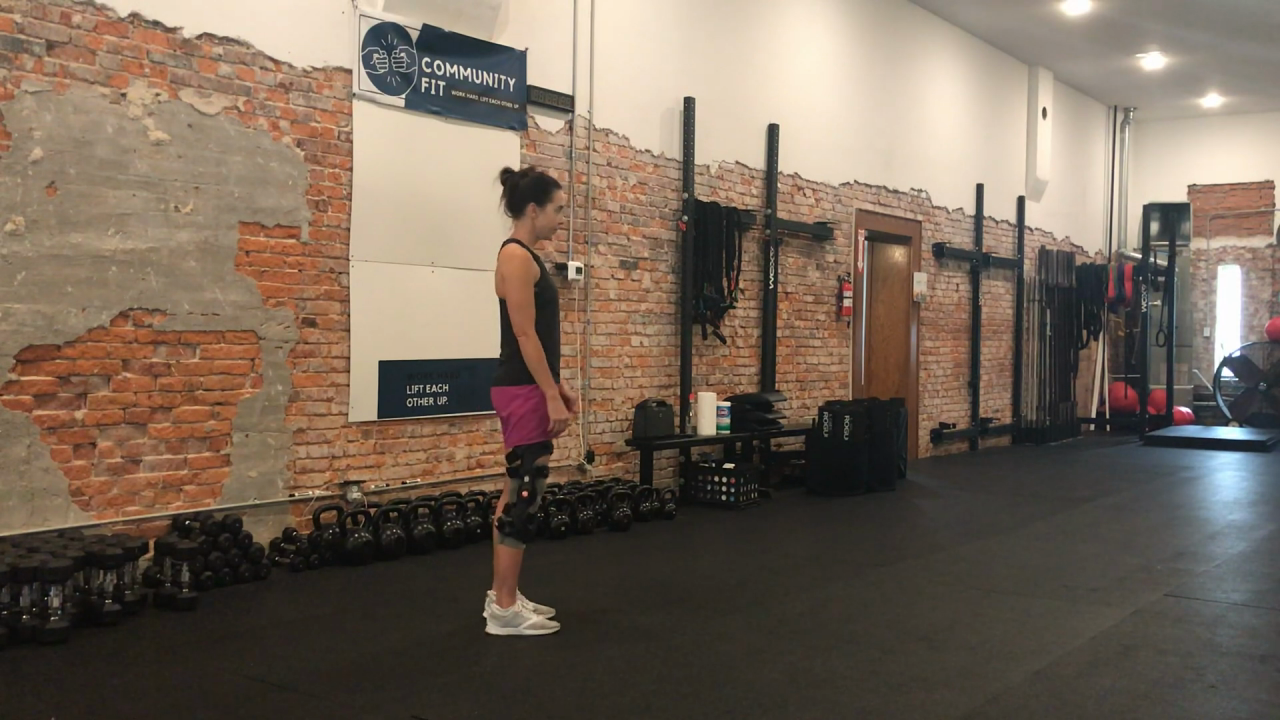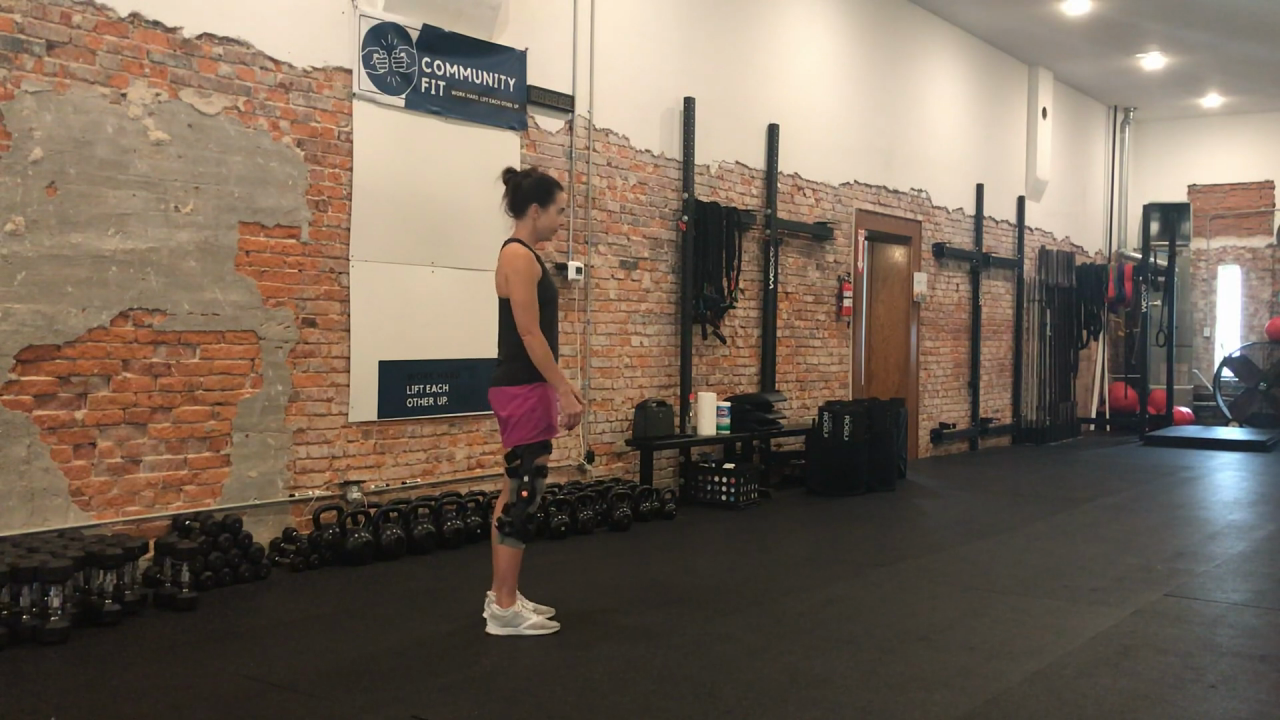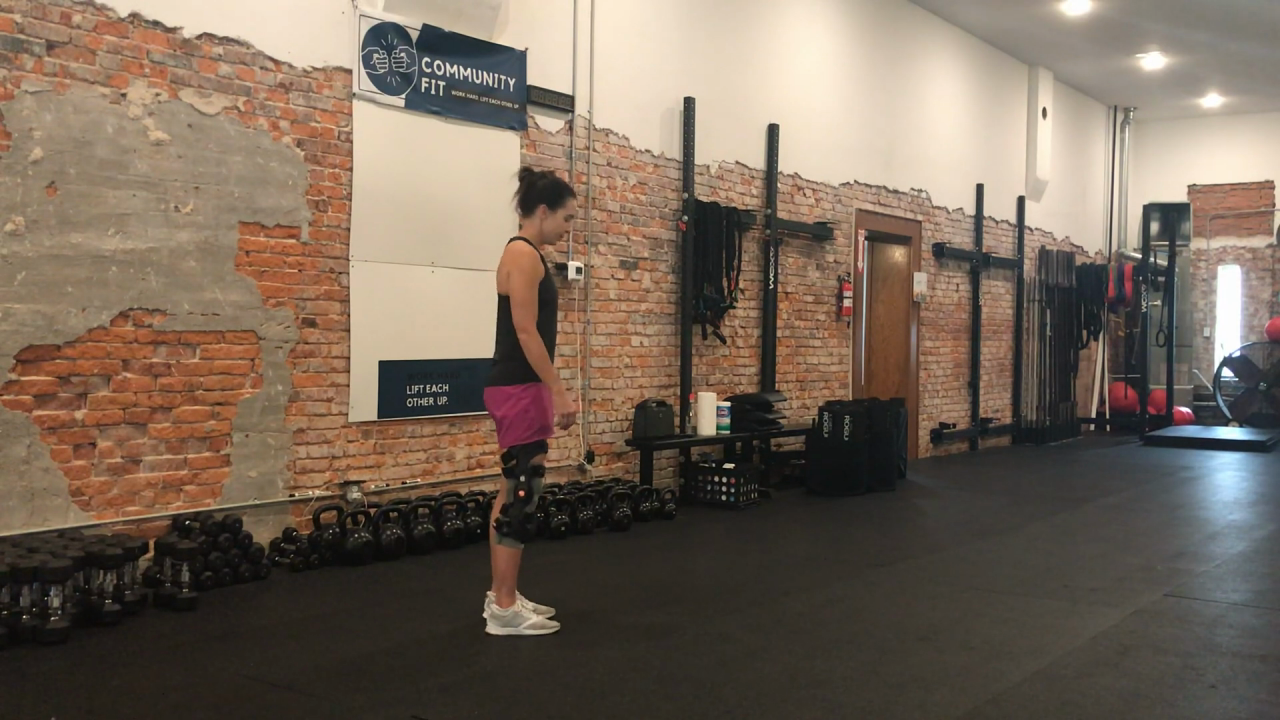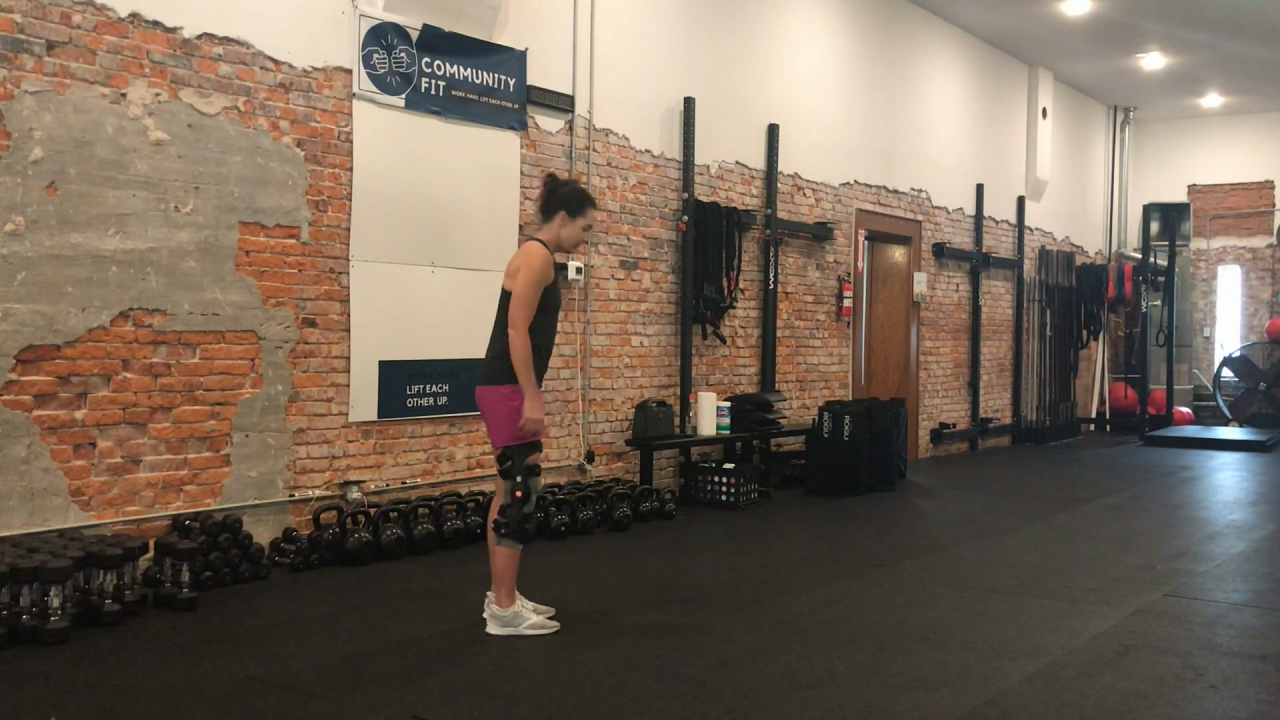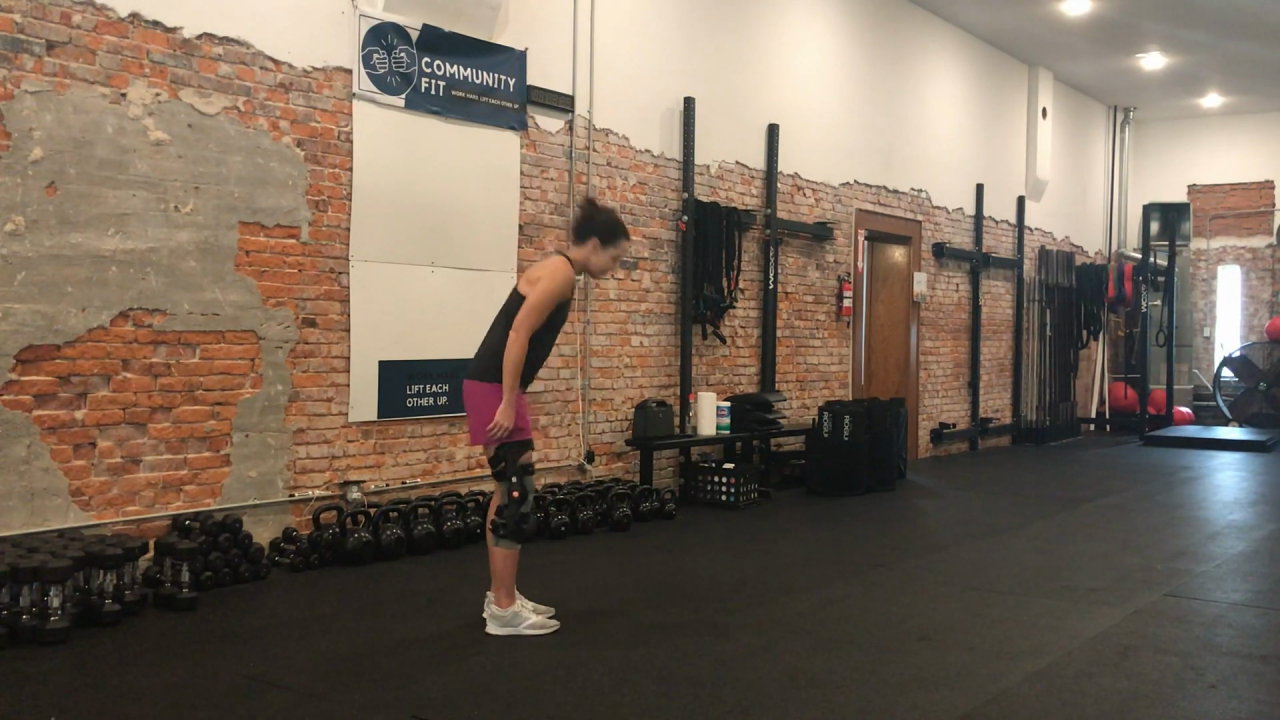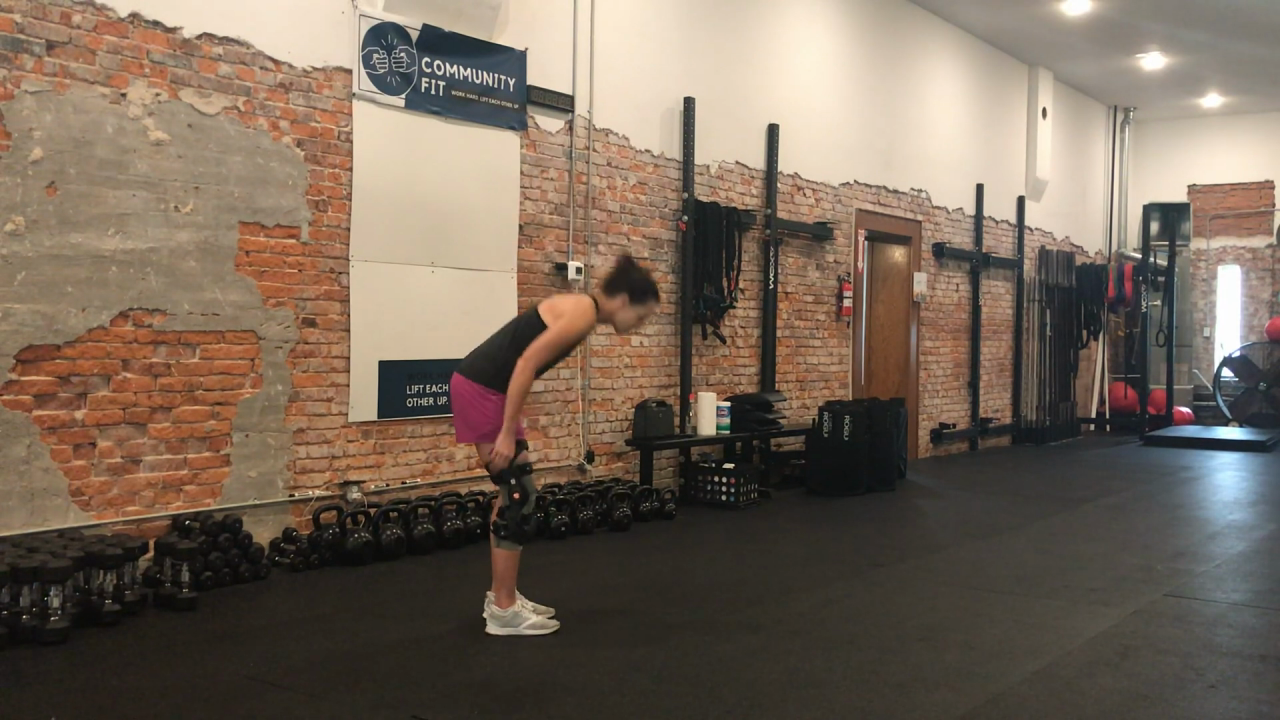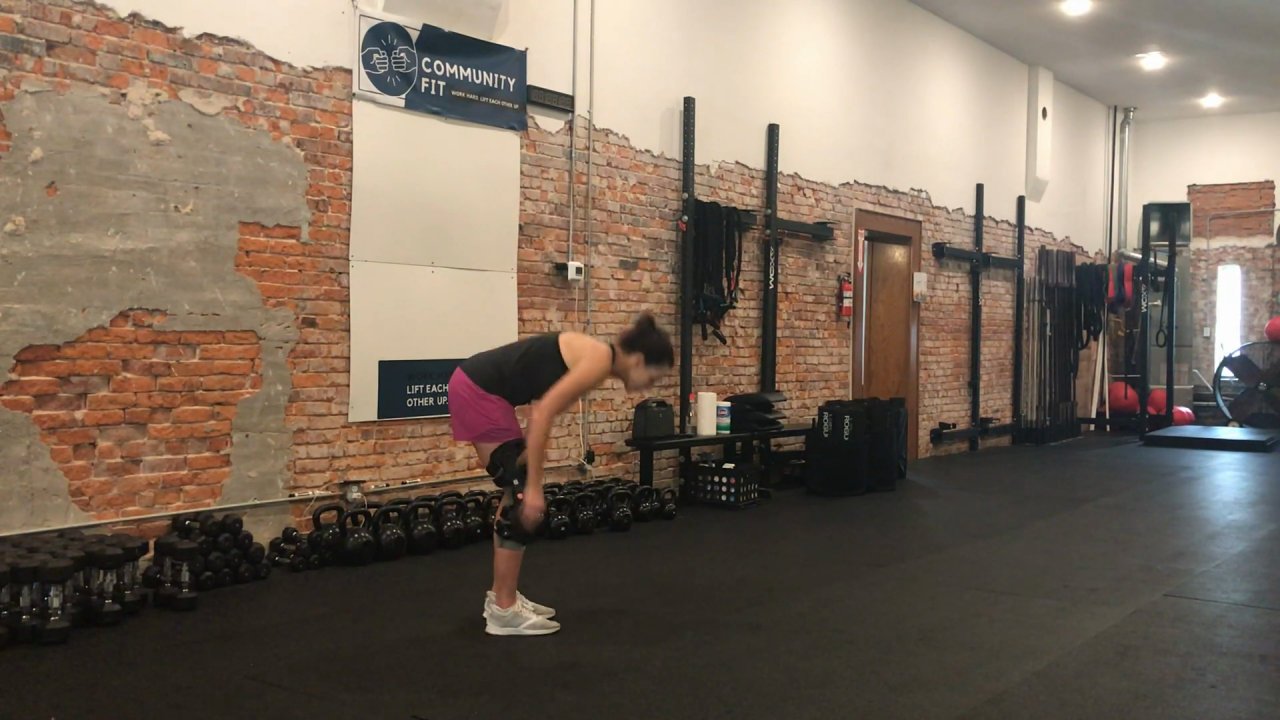
dt=0.2s
person 1, frame 1
left shoulder: (525, 256)
right shoulder: (517, 257)
right elbow: (525, 335)
left wrist: (560, 386)
right wrist: (551, 397)
left hip: (528, 388)
right hip: (526, 391)
left knee: (517, 493)
right knee: (525, 495)
left ankle: (503, 596)
right ankle: (504, 610)
person 1, frame 2
left shoulder: (524, 255)
right shoulder: (519, 255)
right elbow: (530, 334)
left wrist: (563, 384)
right wrist: (562, 393)
left hip: (524, 388)
right hip: (523, 390)
left knee: (516, 492)
right knee: (524, 494)
left ankle: (502, 596)
right ankle: (504, 610)
person 1, frame 3
left shoulder: (526, 254)
right shoulder: (523, 254)
right elbow: (526, 332)
left wrist: (551, 390)
right wrist: (560, 392)
left hip: (519, 388)
right hip: (518, 390)
left knee: (514, 492)
right knee: (522, 493)
left ankle: (502, 597)
right ankle: (504, 609)
person 1, frame 4
left shoulder: (537, 255)
right shoulder: (537, 255)
right elbow: (517, 330)
right wrist: (531, 397)
left hip: (510, 387)
right hip: (509, 389)
left knee: (513, 491)
right knee: (520, 493)
left ankle: (502, 597)
right ankle: (504, 610)
person 1, frame 5
left shoulder: (557, 269)
right shoulder: (561, 271)
right elbow: (518, 335)
left wrist: (510, 399)
right wrist: (508, 403)
left hip: (497, 386)
right hip: (493, 387)
left knee: (510, 491)
right knee: (517, 492)
left ankle: (502, 597)
right ankle: (503, 610)
person 1, frame 6
left shoulder: (578, 307)
right shoulder: (583, 313)
right elbow: (526, 364)
left wrist: (509, 429)
right wrist: (508, 434)
left hip: (483, 386)
right hip: (481, 389)
left knee: (516, 492)
right knee: (519, 492)
left ankle: (502, 596)
right ankle: (504, 609)
person 1, frame 7
left shoulder: (595, 354)
right shoulder: (600, 362)
left elbow: (544, 410)
right elbow: (543, 412)
left wrist: (531, 484)
right wrist: (533, 486)
left hip: (476, 387)
right hip: (478, 392)
left knee: (521, 496)
right knee: (522, 495)
left ankle: (502, 595)
right ankle: (504, 610)
